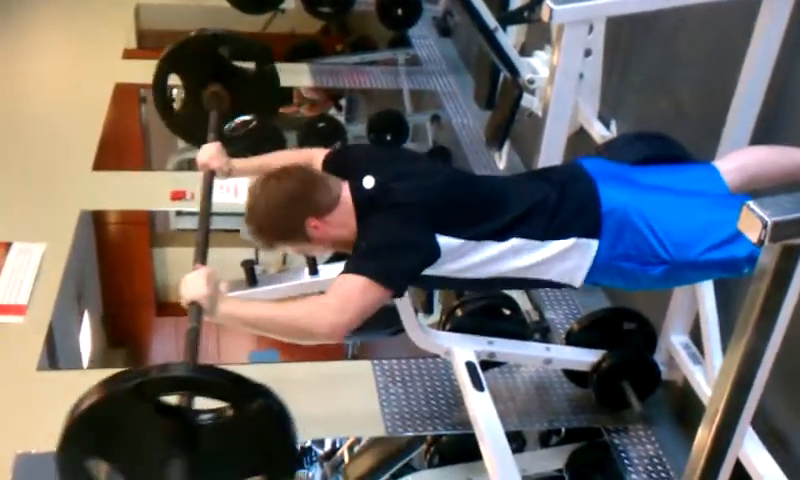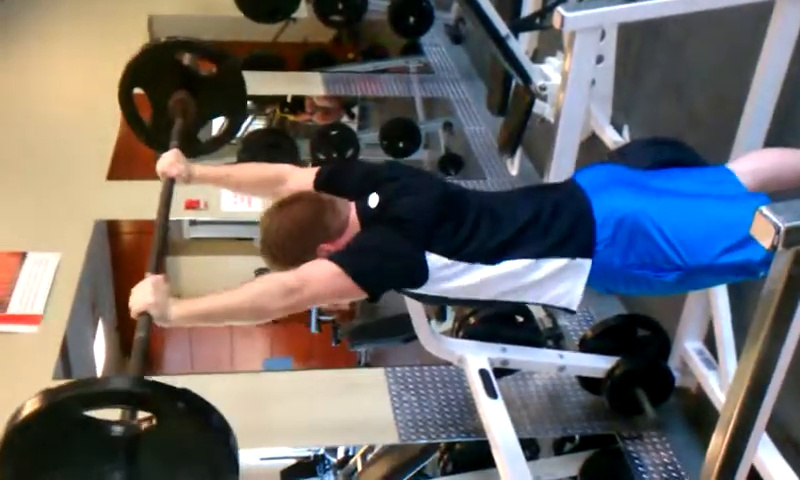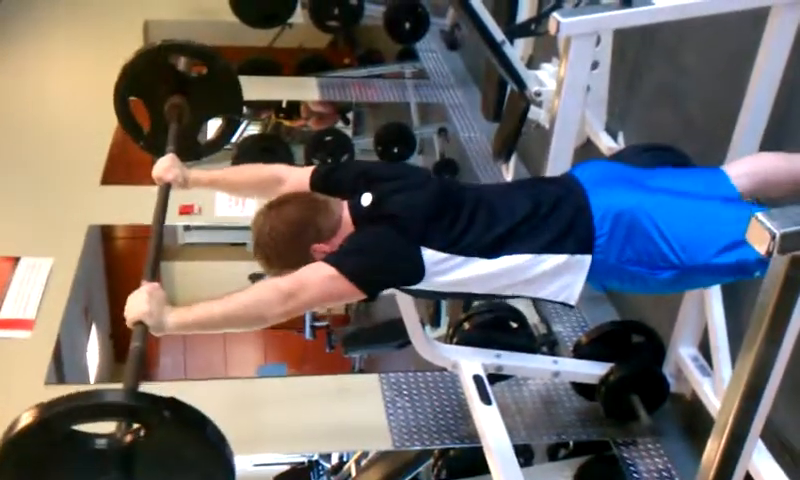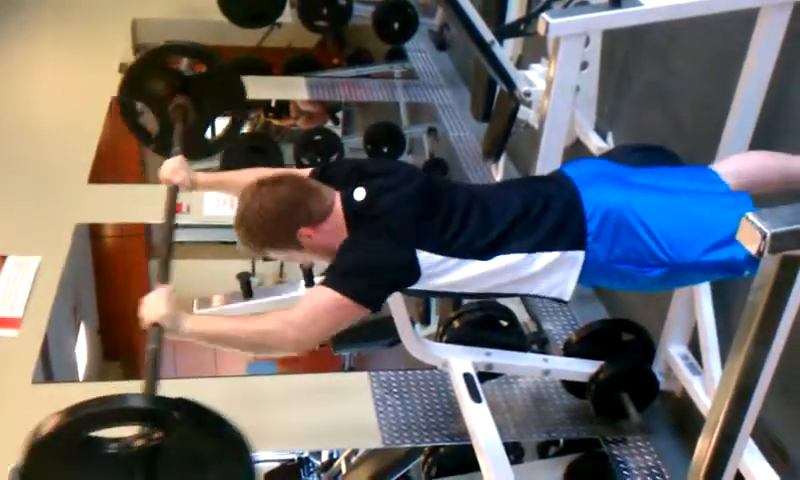
dt=0.4s
person 1, frame 1
left shoulder: (395, 231)
right shoulder: (366, 169)
left elbow: (330, 319)
right elbow: (308, 160)
left wrist: (219, 304)
right wrist: (233, 164)
left hip: (601, 233)
right hip: (584, 187)
left knee: (747, 231)
right knee: (721, 180)
person 1, frame 2
left shoulder: (391, 245)
right shoulder: (368, 181)
left elbow: (287, 295)
right elbow: (284, 178)
left wrist: (172, 309)
right wrist: (194, 172)
left hip: (604, 242)
right hip: (587, 197)
right knee: (736, 182)
person 1, frame 3
left shoulder: (384, 242)
right shoulder: (362, 182)
left elbow: (283, 300)
right elbow: (280, 177)
left wrist: (168, 317)
right wrist: (191, 175)
left hip: (603, 238)
right hip: (585, 192)
right knee: (731, 188)
person 1, frame 4
left shoulder: (376, 244)
right shoulder: (352, 179)
left elbow: (293, 334)
right elbow: (277, 188)
left wrist: (180, 321)
right wrist: (199, 179)
left hip: (595, 235)
right hip: (574, 191)
right knee: (721, 181)
